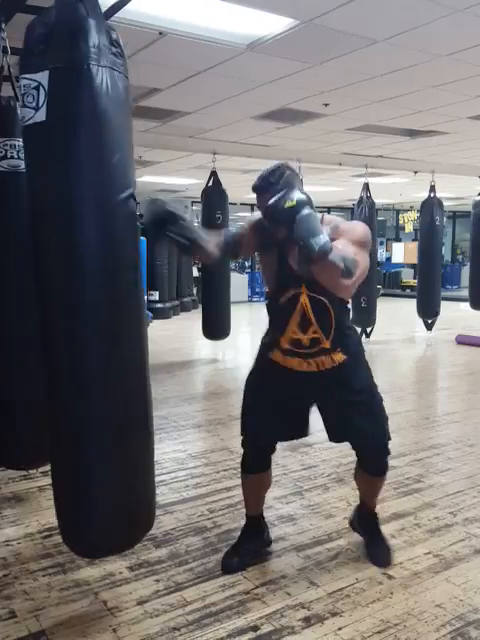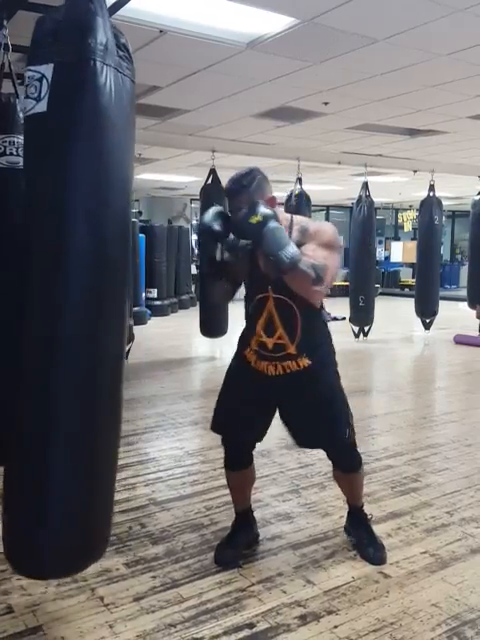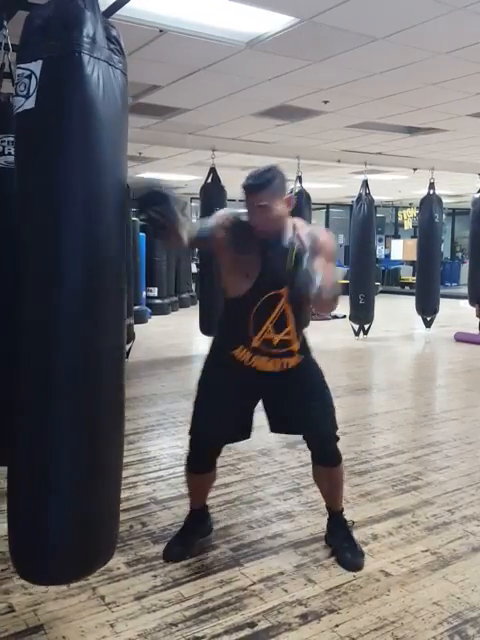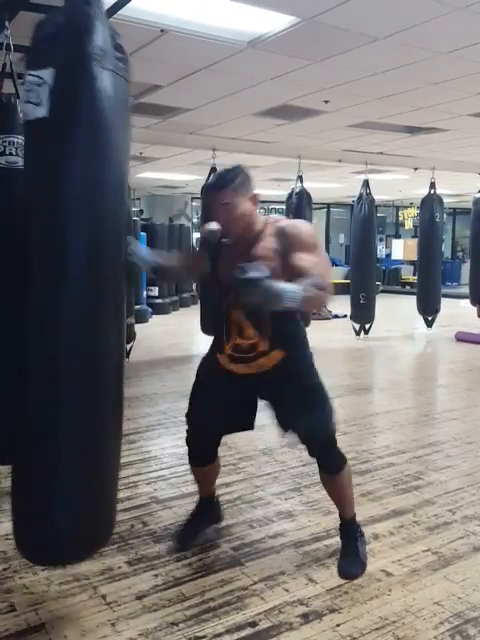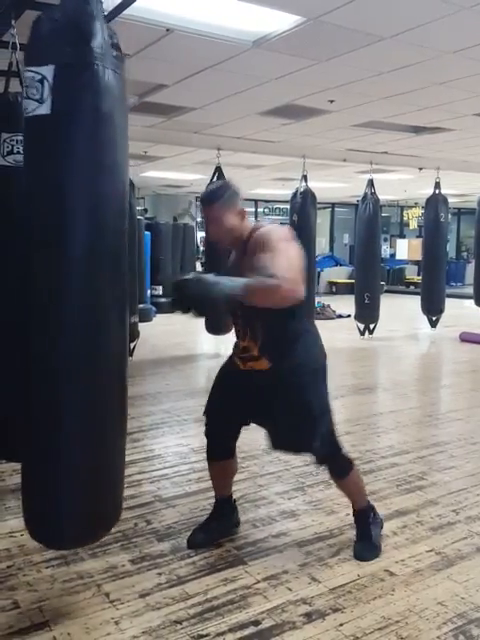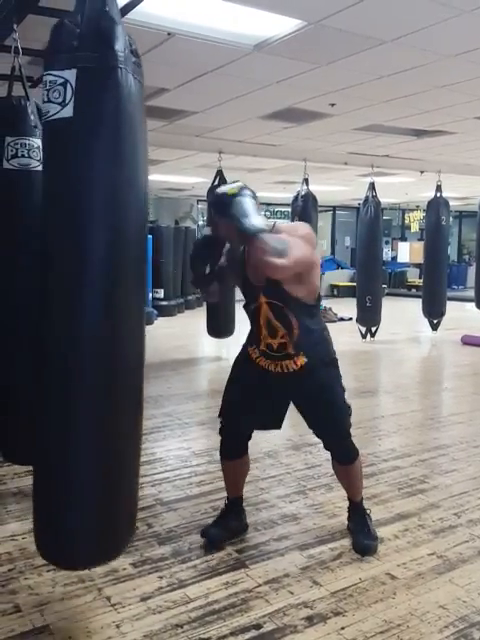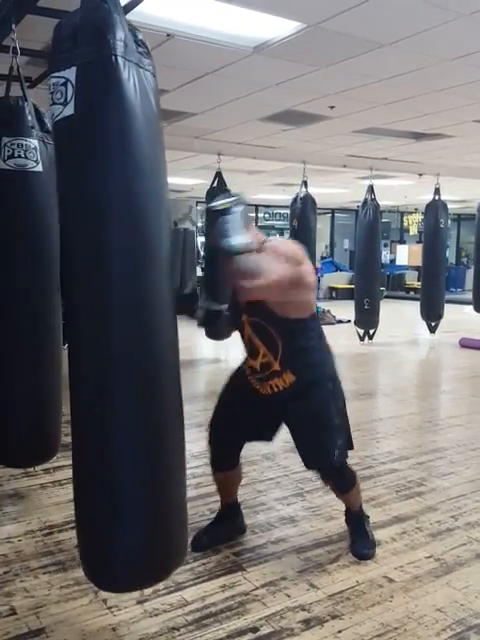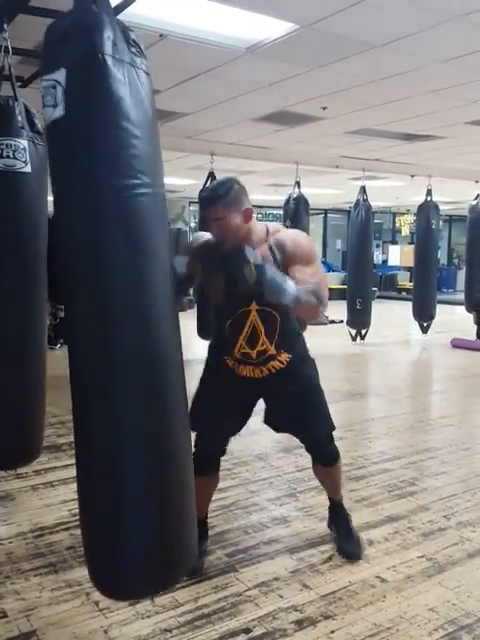
dt=0.5s
person 1, frame 1
left shoulder: (349, 231)
right shoulder: (265, 231)
left elbow: (341, 282)
right elbow: (217, 247)
left wrist: (304, 225)
left hip: (338, 359)
right hip: (279, 359)
left knee: (373, 448)
right knee: (255, 448)
left ankle: (367, 519)
right ankle: (254, 531)
person 1, frame 2
left shoulder: (317, 233)
right shoulder: (244, 238)
left elbow: (313, 288)
right elbow: (218, 295)
left wrist: (272, 234)
right wrist: (213, 245)
left hip: (308, 362)
right hip: (253, 358)
left knee: (341, 447)
right knee: (236, 445)
left ankle: (358, 520)
right ankle: (244, 525)
person 1, frame 3
left shoulder: (316, 240)
right shoulder: (231, 230)
left elbow: (326, 303)
left hip: (292, 359)
right hip: (233, 359)
left knee: (325, 442)
right knee: (204, 445)
left ankle: (337, 525)
right ankle: (197, 520)
person 1, frame 4
left shoulder: (293, 234)
right shoulder: (214, 239)
left elbow: (318, 294)
right elbow: (180, 263)
left wrist: (271, 291)
left hip: (284, 357)
right hip: (226, 361)
left knee: (323, 446)
right knee: (200, 437)
left ankle: (351, 531)
right ankle: (207, 507)
person 1, frame 5
left shoulder: (273, 236)
right shoulder: (243, 248)
left elbow: (280, 288)
left wrist: (217, 287)
right wrist: (204, 295)
left hip: (295, 362)
right hip: (250, 358)
left knee: (324, 449)
right knee: (218, 432)
left ankle: (366, 517)
right ankle: (224, 513)
person 1, frame 6
left shoulder: (297, 235)
right shoulder: (239, 247)
left elbow: (274, 265)
right elbow: (214, 289)
left wrist: (245, 214)
left hip: (311, 359)
right hip: (259, 355)
left knee: (339, 440)
right knee: (232, 432)
left ankle: (358, 513)
right ankle: (234, 513)
person 1, frame 7
left shoulder: (284, 253)
right shoulder: (243, 261)
left elbow: (250, 286)
left wrist: (231, 232)
left hip: (308, 379)
right hip: (257, 375)
left knee: (330, 464)
right knee: (221, 442)
left ankle: (357, 520)
right ankle: (229, 517)
person 1, frame 8
left shoulder: (289, 244)
right shoulder: (208, 248)
left elbow: (316, 306)
left wrist: (267, 276)
left hip: (286, 362)
right hip: (228, 364)
left knee: (321, 442)
right knee: (207, 447)
left ankle: (339, 516)
right ankle: (198, 531)
